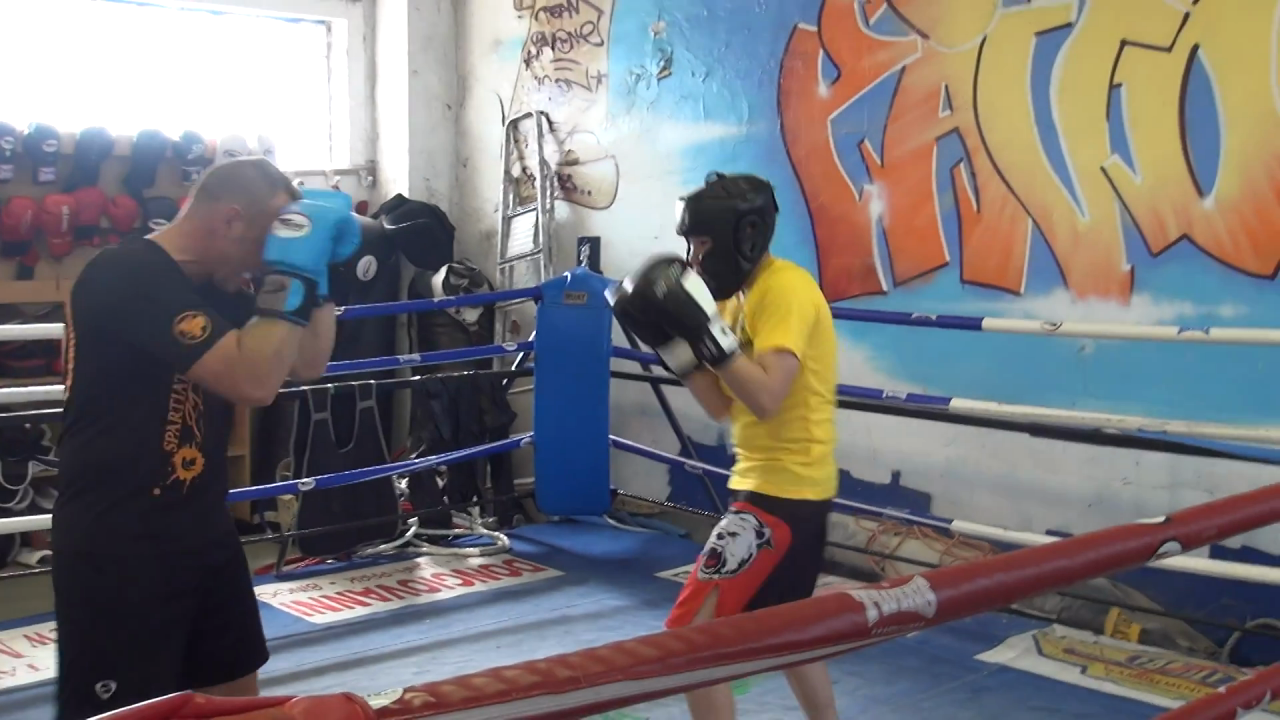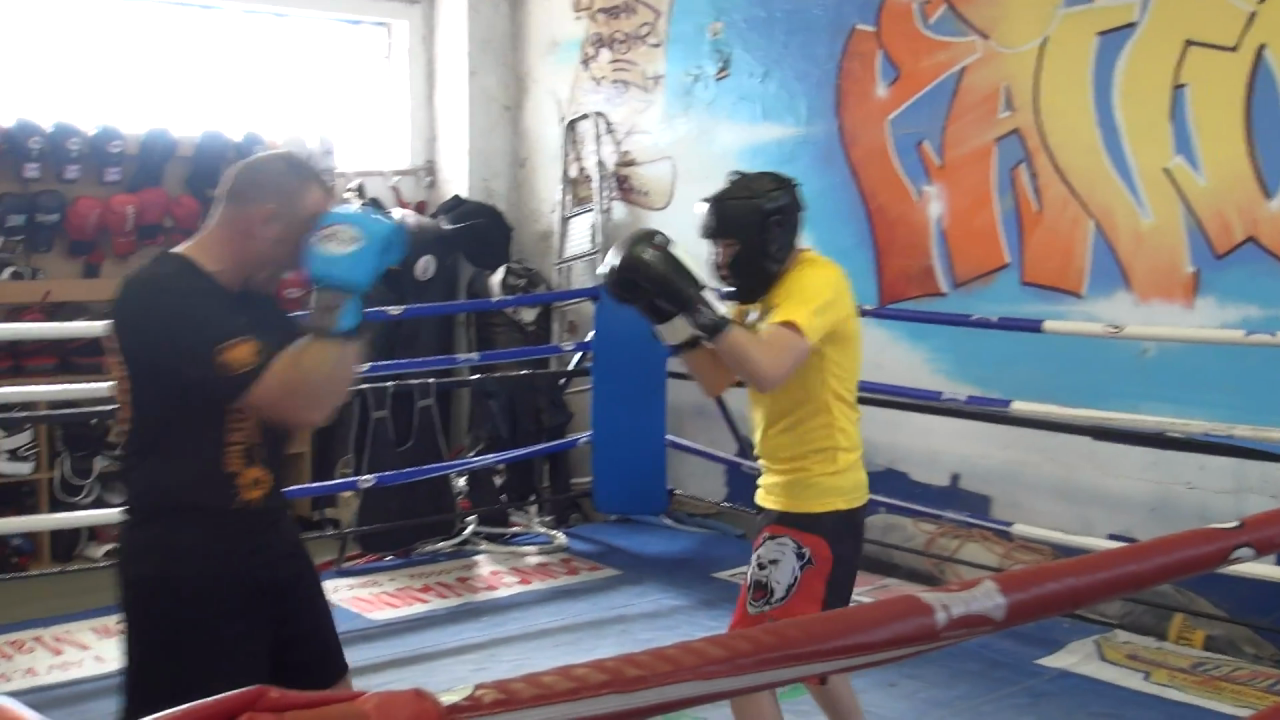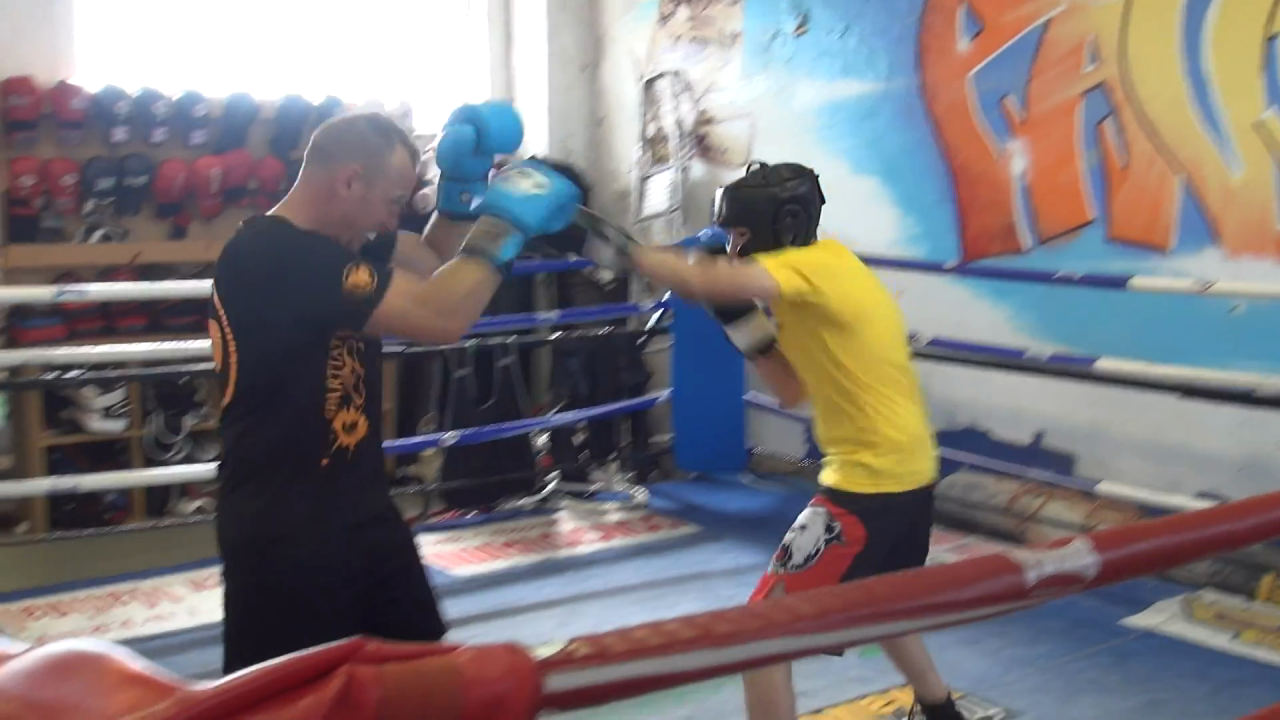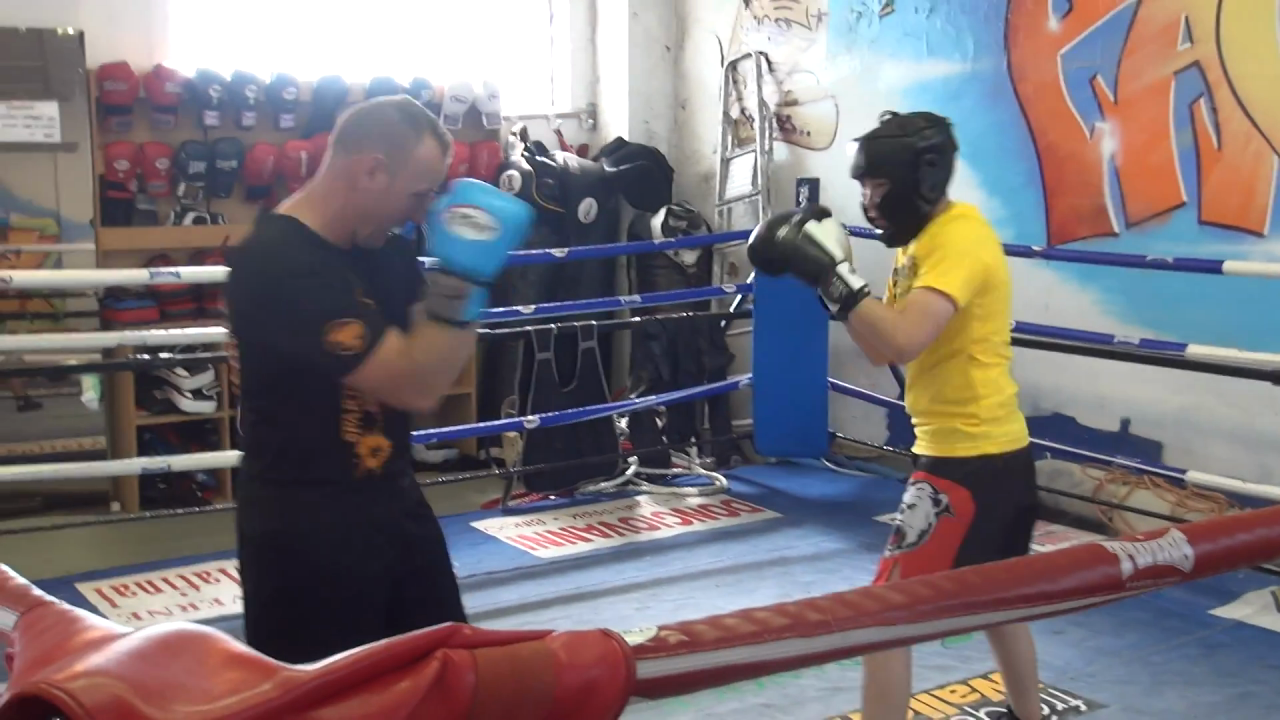
dt=0.5s
person 1, frame 1
left shoulder: (214, 287)
right shoulder: (124, 275)
left elbow: (308, 364)
right elbow: (252, 379)
left wrist: (317, 270)
right wrist: (288, 276)
left hip: (199, 527)
right hip: (117, 540)
person 1, frame 2
left shoulder: (247, 293)
right shoulder: (164, 296)
left elbow: (312, 395)
right elbow: (304, 404)
left wrist: (351, 286)
right wrist: (340, 294)
left hip: (265, 543)
right hip: (187, 565)
person 1, frame 3
left shoulder: (334, 242)
right shoulder: (271, 254)
left elbow: (427, 263)
right elbow: (436, 313)
left wrist: (463, 184)
right wrist: (506, 222)
left hip: (354, 504)
right hip: (285, 518)
person 1, frame 4
left shoulder: (376, 245)
right shoulder: (277, 265)
left elbow: (433, 352)
right elbow: (417, 385)
left wrist: (467, 269)
right wrist: (463, 275)
left hip: (391, 503)
right hip: (309, 530)
person 2, frame 1
left shoulder: (786, 287)
right shoulder: (740, 295)
left elbow: (766, 398)
right elbow: (718, 404)
left wrist: (706, 327)
right wrist: (667, 335)
left hip: (784, 489)
right hip: (770, 484)
left knee: (691, 634)
person 2, frame 2
left shoulder: (818, 282)
right shoulder: (768, 290)
left elbow: (768, 371)
right elbow: (716, 377)
left wrist: (696, 301)
right wrist: (667, 311)
left hip: (817, 502)
right hip: (793, 496)
person 2, frame 3
left shoulder: (815, 267)
right shoulder: (815, 277)
left elbow: (712, 280)
right elbow: (792, 392)
left wrist: (620, 249)
right wrist: (745, 325)
left hip: (871, 483)
right hip: (909, 474)
person 2, frame 4
left shoulder: (960, 238)
right shoulder: (922, 240)
left elbow: (901, 343)
right elbow: (884, 342)
left wrist: (835, 273)
right wrist: (830, 272)
left hip: (967, 455)
right hip: (998, 450)
